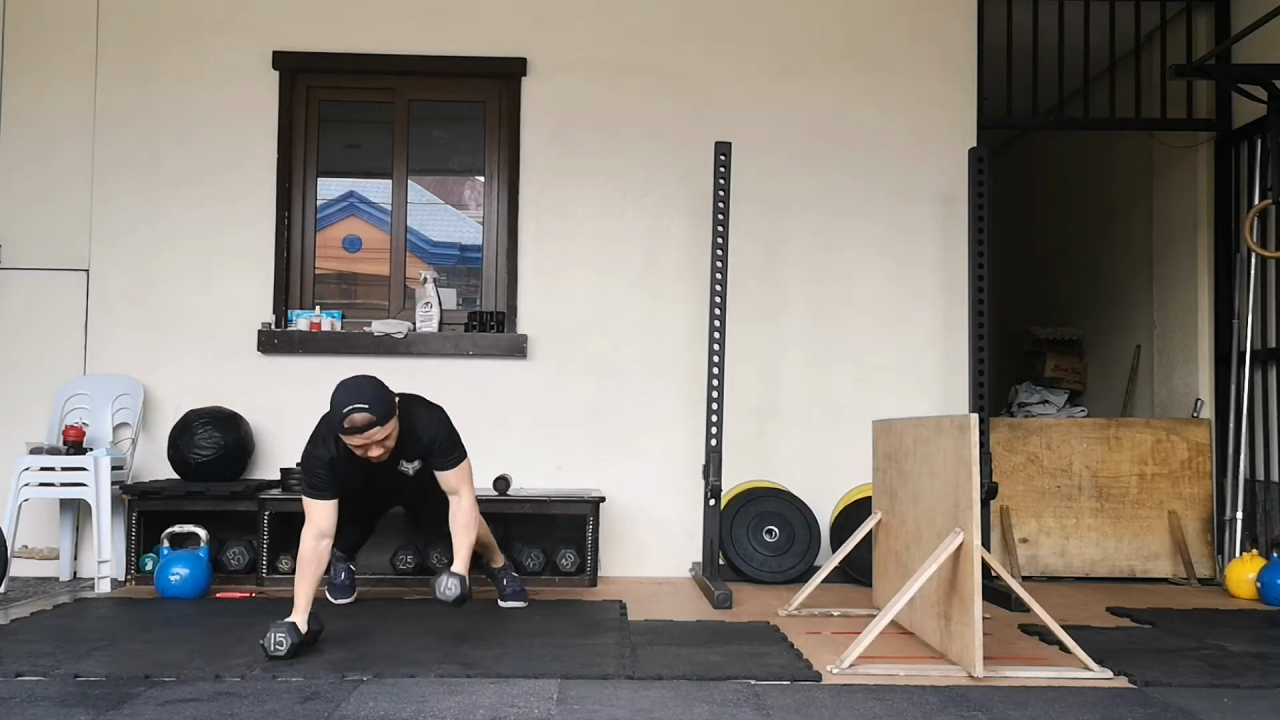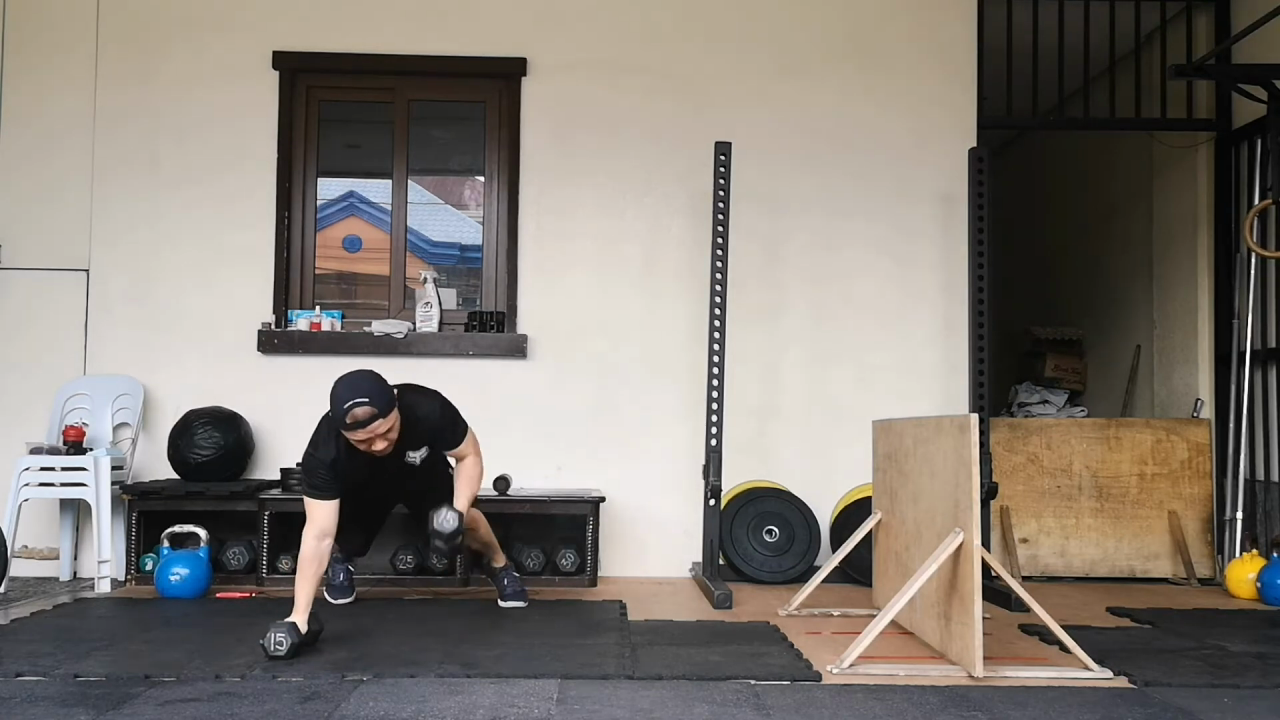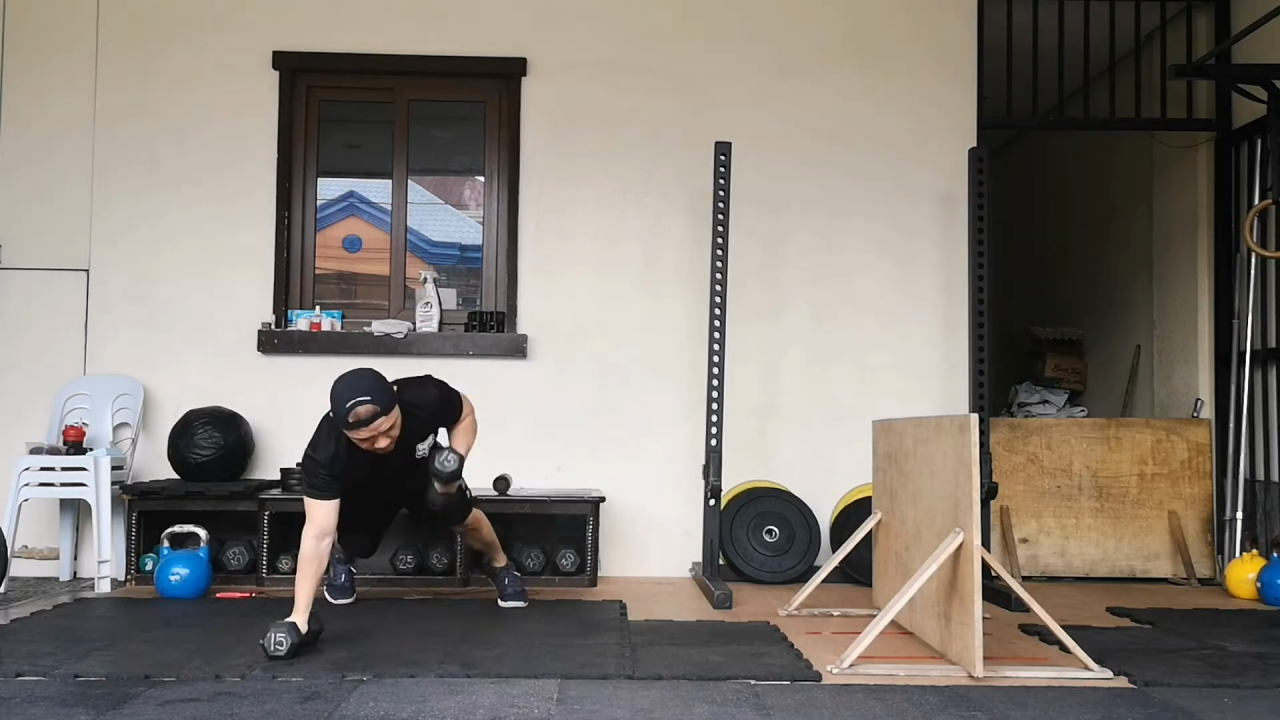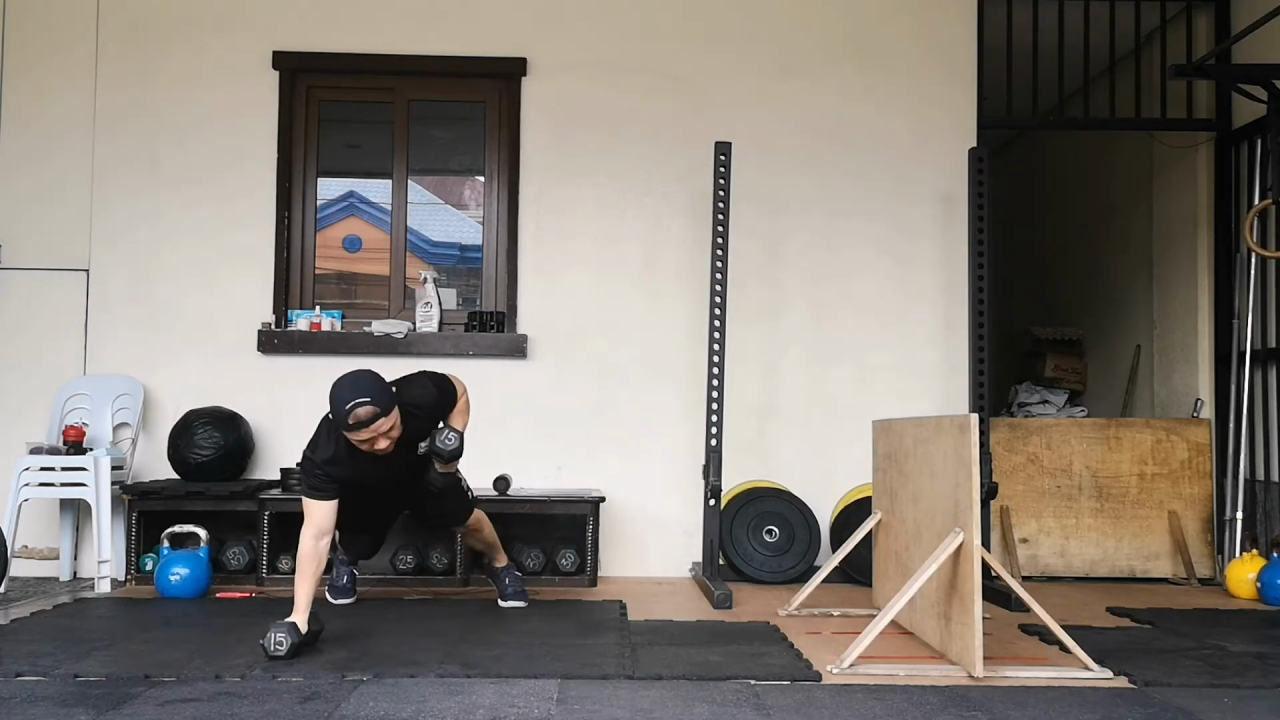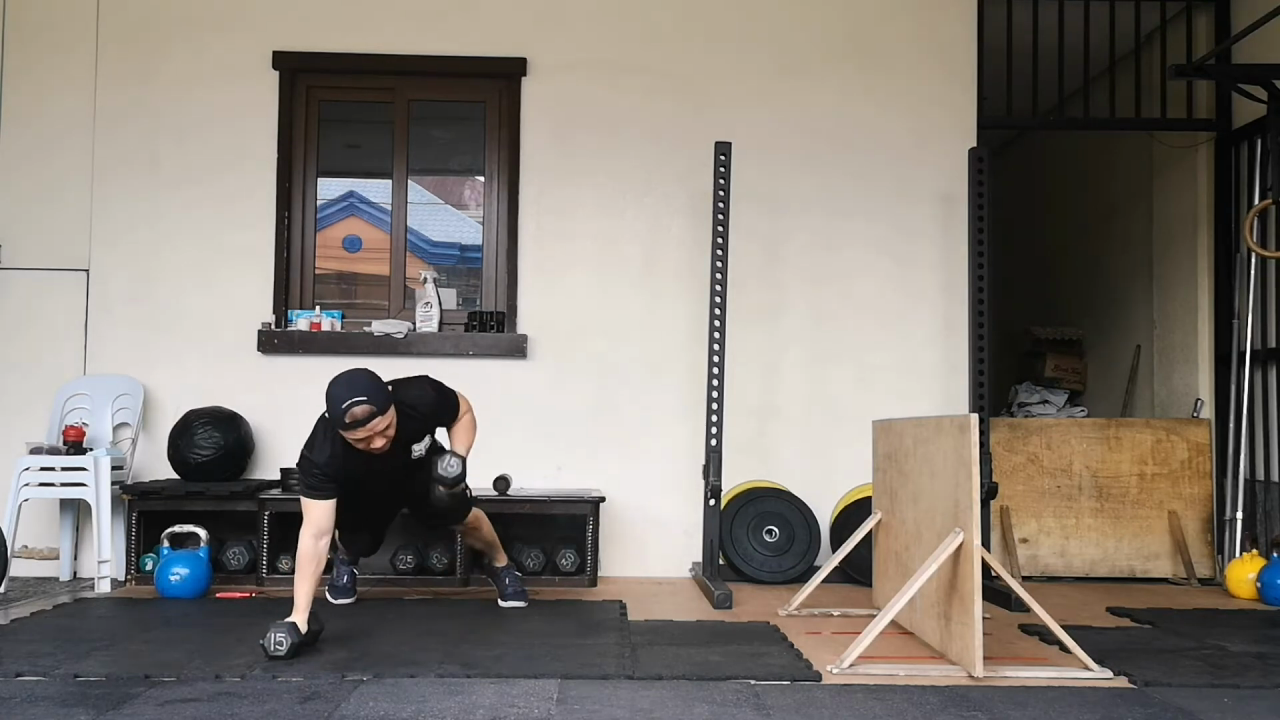
dt=0.1s
person 1, frame 1
left shoulder: (427, 422)
right shoulder: (321, 452)
left elbow: (462, 494)
right elbow: (318, 535)
left wrist: (460, 568)
right wrist: (299, 616)
left hip: (419, 479)
left knee: (463, 520)
left ankle: (498, 566)
right ankle: (341, 559)
person 1, frame 2
left shoulder: (427, 409)
right shoulder: (323, 451)
left elbow: (470, 456)
right elbow: (319, 534)
left wrist: (458, 510)
right wrist: (299, 616)
left hip: (424, 474)
left knee: (465, 521)
left ankle: (499, 565)
right ankle: (340, 559)
person 1, frame 3
left shoulder: (425, 396)
right shoulder: (323, 454)
left elbow: (466, 414)
right elbow: (318, 535)
right wrist: (299, 616)
left hip: (423, 473)
left knee: (465, 519)
left ankle: (499, 566)
right ankle: (341, 559)
person 1, frame 4
left shoulder: (423, 394)
right shoulder: (322, 455)
left elbow: (460, 393)
right elbow: (317, 535)
left wrist: (453, 435)
right wrist: (299, 616)
left hip: (424, 473)
left knee: (466, 520)
left ankle: (501, 566)
right ankle: (344, 560)
person 1, frame 5
left shoulder: (422, 397)
right shoulder: (319, 454)
left elbow: (464, 412)
right elbow: (316, 535)
left wrist: (456, 462)
right wrist: (299, 616)
left hip: (424, 473)
left knee: (465, 518)
left ankle: (501, 566)
right ankle: (345, 560)
